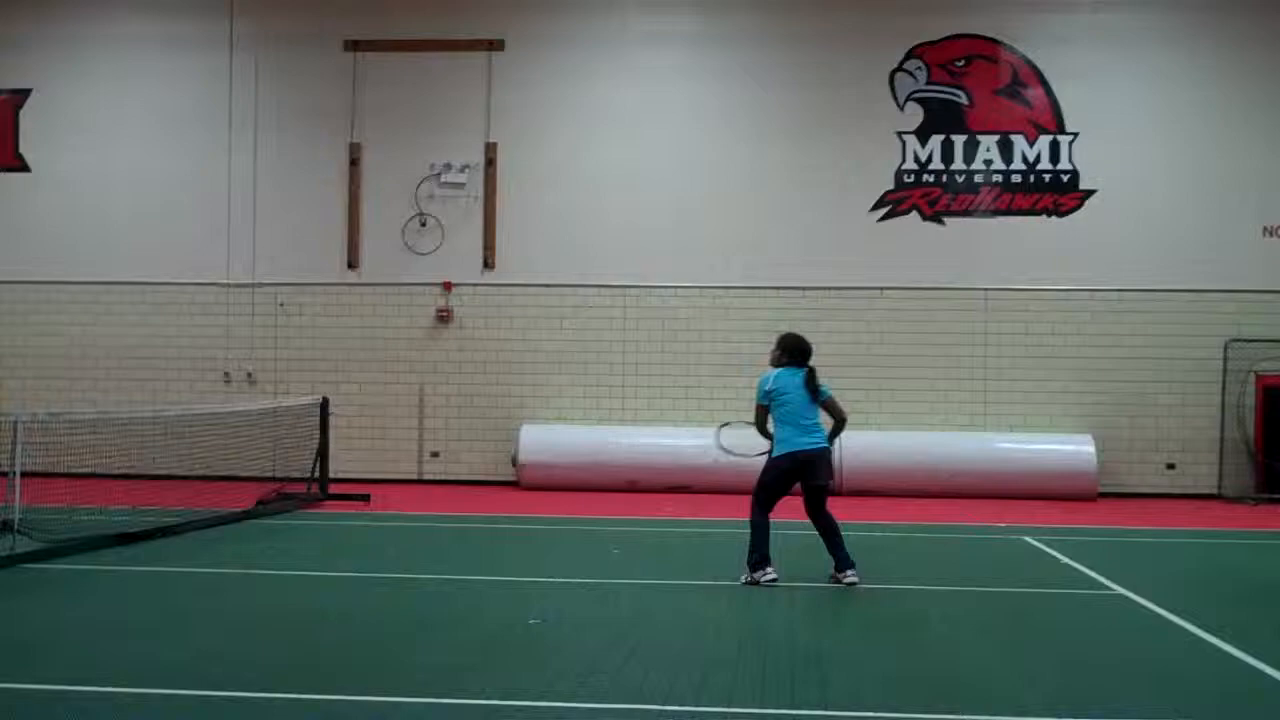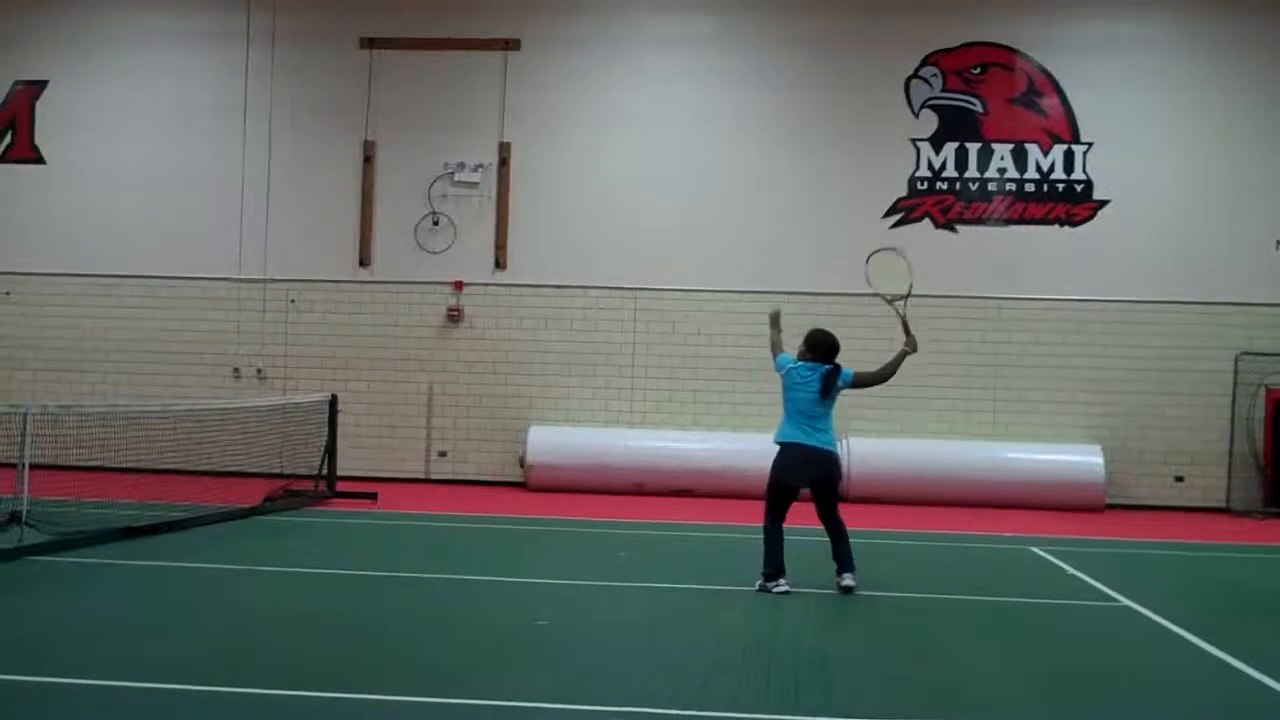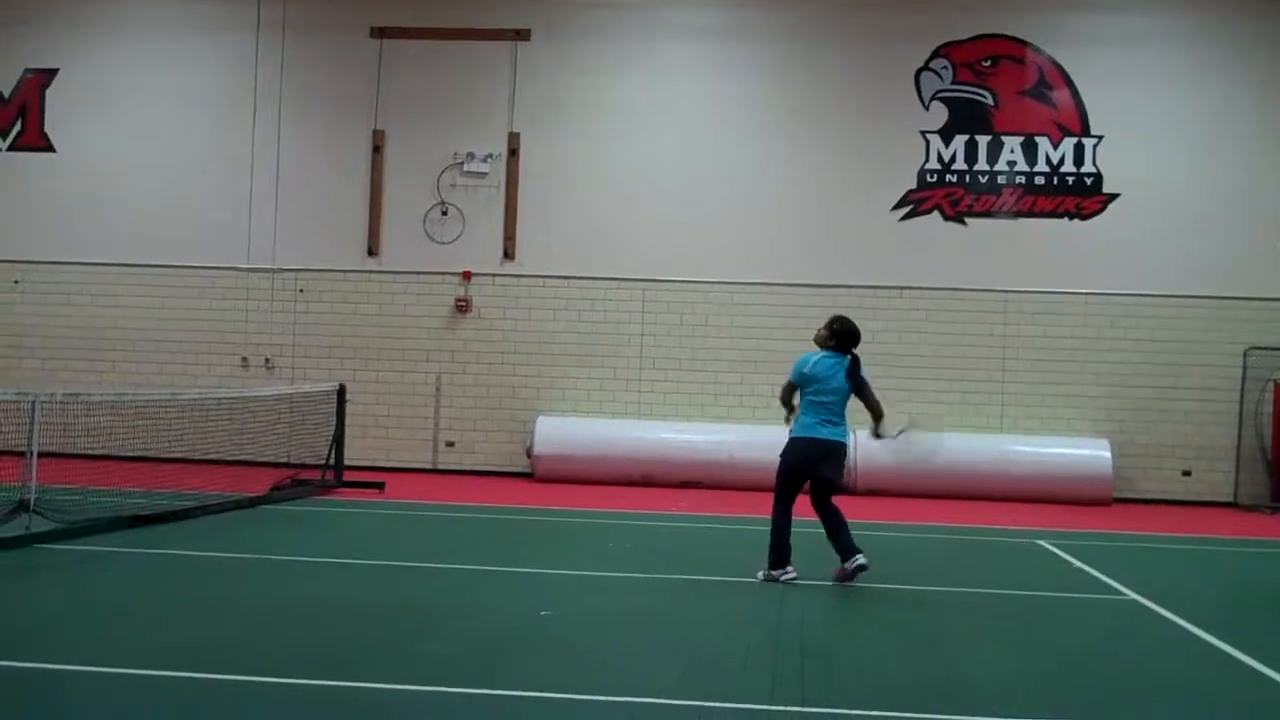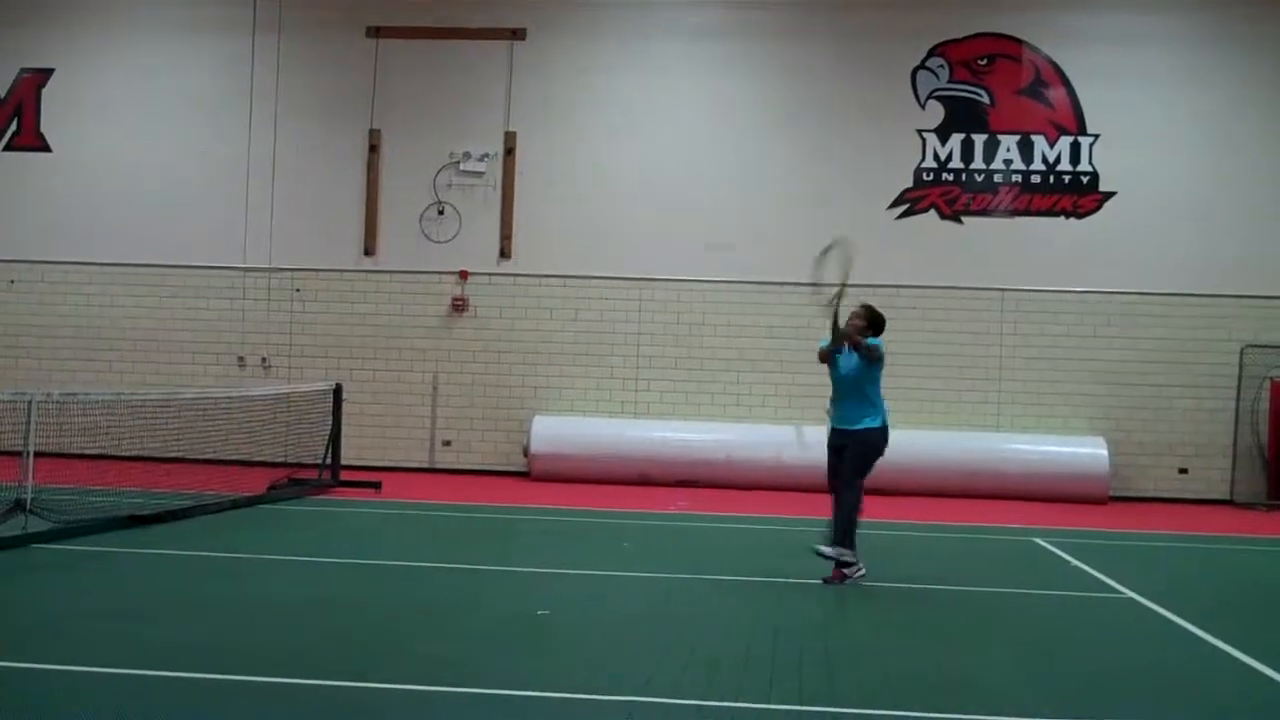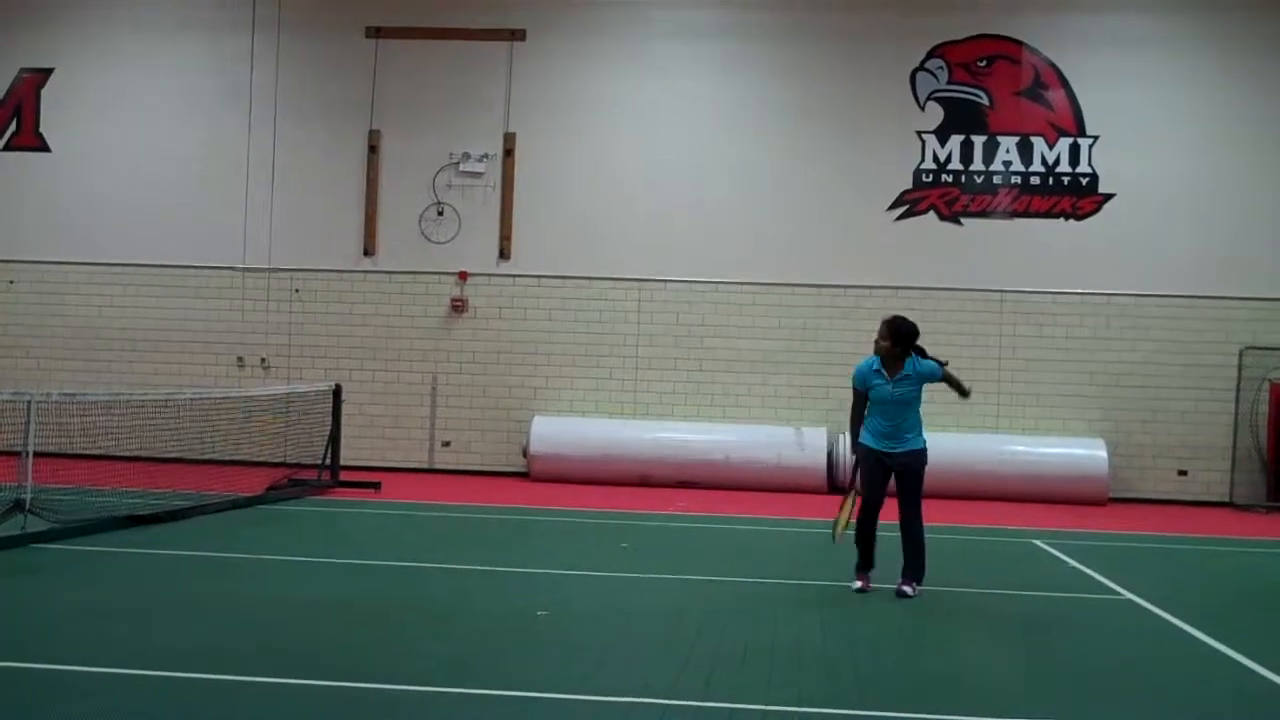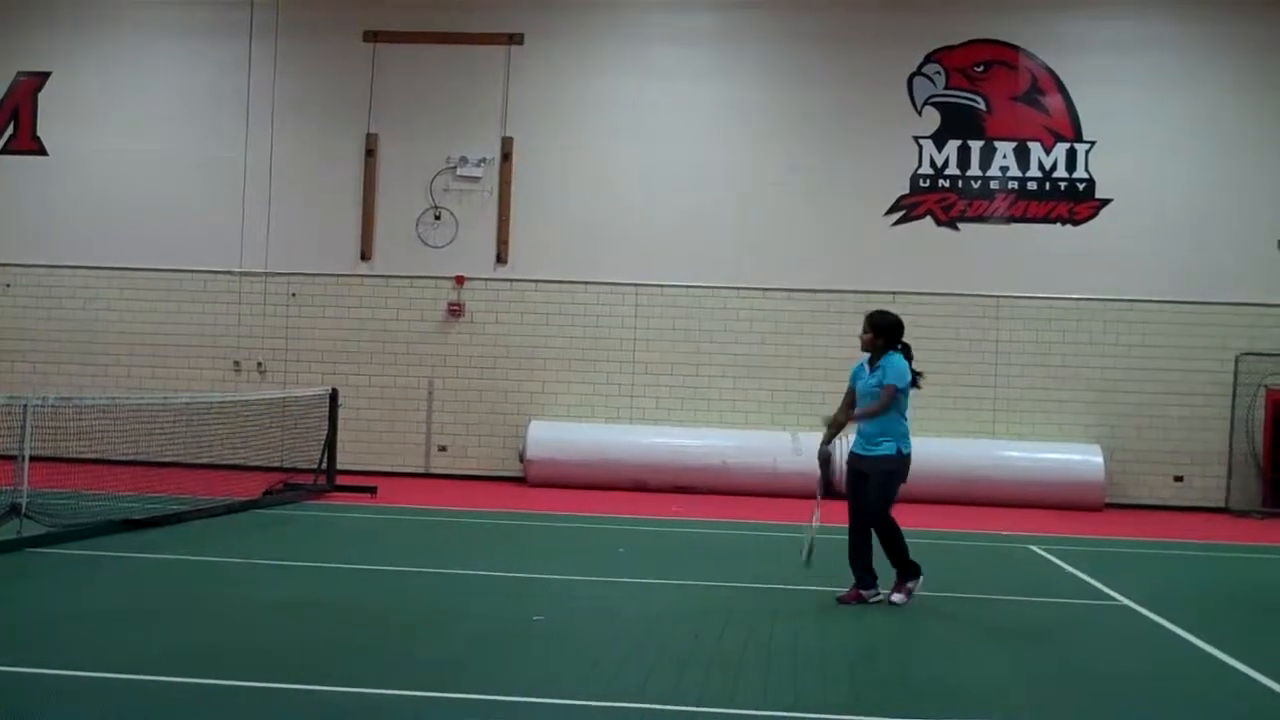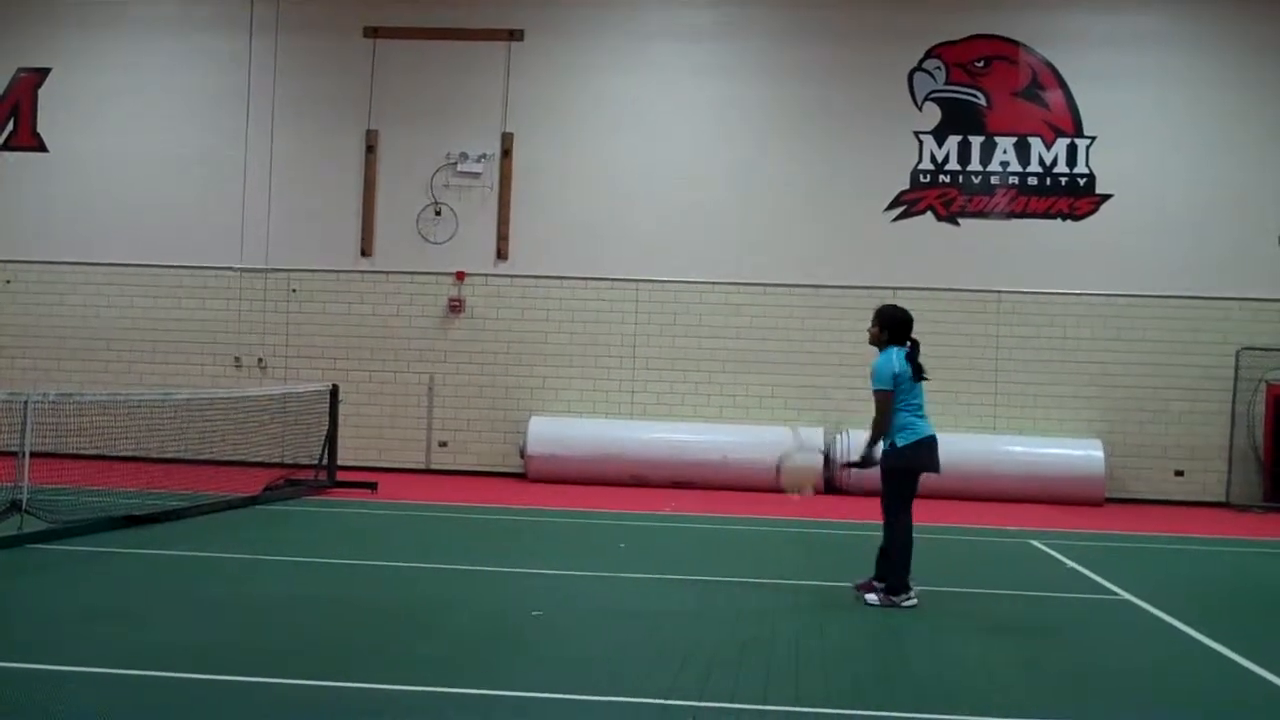
dt=0.5s
person 1, frame 1
left shoulder: (769, 380)
right shoulder: (813, 381)
left elbow: (760, 423)
right elbow: (841, 418)
right wrist: (831, 437)
left hip: (787, 455)
right hip: (819, 454)
left knee: (760, 507)
right knee: (818, 511)
left ankle: (761, 568)
right ankle: (846, 568)
person 1, frame 2
left shoulder: (789, 368)
right shoulder: (835, 376)
left elbow: (776, 347)
right elbow: (879, 376)
left wrist: (774, 325)
right wrist: (905, 350)
left hip: (792, 453)
right hip: (825, 457)
left knee: (774, 516)
right knee: (830, 517)
left ankle: (774, 578)
right ankle: (846, 573)
person 1, frame 3
left shoulder: (809, 361)
right shoulder: (853, 369)
left elbow: (785, 397)
right elbow: (875, 408)
left wrist: (791, 411)
right wrist: (877, 427)
left hip: (805, 442)
right hip: (836, 445)
left knee: (783, 504)
right knee: (823, 502)
left ankle: (779, 566)
right ankle: (851, 556)
person 1, frame 4
left shoulder: (871, 348)
right shoulder: (836, 346)
left elbow: (871, 352)
right elbow: (823, 356)
left wrist: (854, 339)
right wrist: (835, 341)
left hip: (869, 429)
right hip: (840, 429)
left knee: (849, 483)
right knee: (838, 490)
left ankle: (841, 545)
right ankle: (847, 562)
person 1, frame 5
left shoulder: (921, 368)
right shoulder: (864, 370)
left elbow: (949, 377)
right elbow: (858, 409)
left wrist: (964, 391)
right wrist: (855, 444)
left hip: (910, 450)
right hip: (872, 449)
left knee: (910, 514)
right knee: (868, 507)
left ankle: (912, 577)
right ankle: (863, 570)
person 1, frame 6
left shoulder: (897, 366)
right shoulder: (861, 368)
left elbow: (883, 405)
right elbow: (845, 408)
left wrist: (853, 417)
right wrist: (826, 442)
left hip: (890, 455)
right hip: (860, 454)
left knee: (878, 515)
right knee: (858, 519)
left ankle: (908, 574)
right ankle: (866, 586)
person 1, frame 7
left shoulder: (884, 363)
right shoulder: (904, 359)
left elbow: (883, 415)
left wrist: (869, 449)
right wrist: (879, 447)
left hip: (905, 446)
right hip: (919, 441)
left knee: (896, 515)
right knee: (896, 514)
left ankle: (898, 590)
right ankle: (886, 577)
